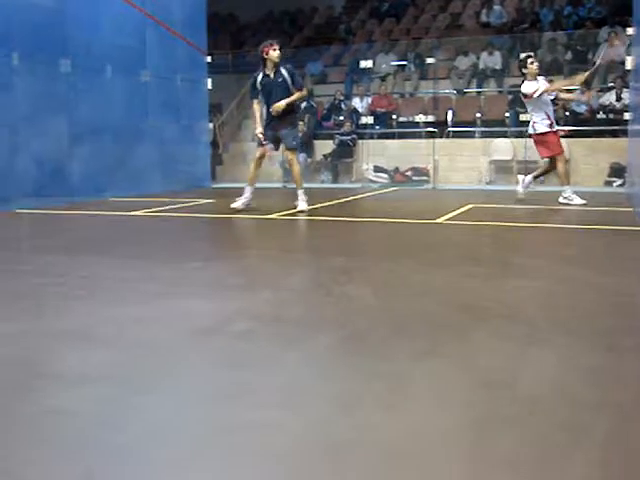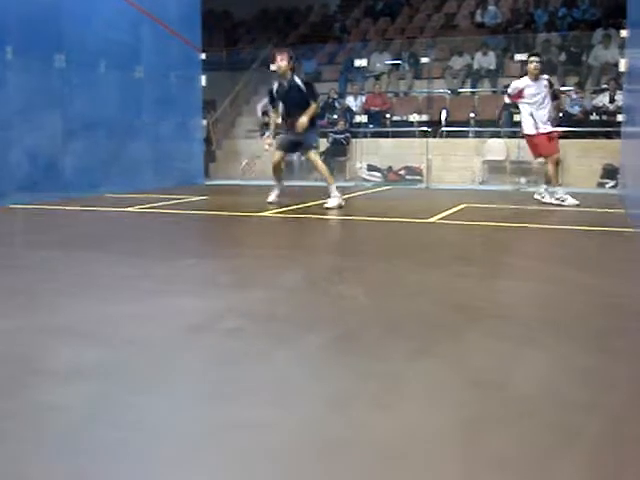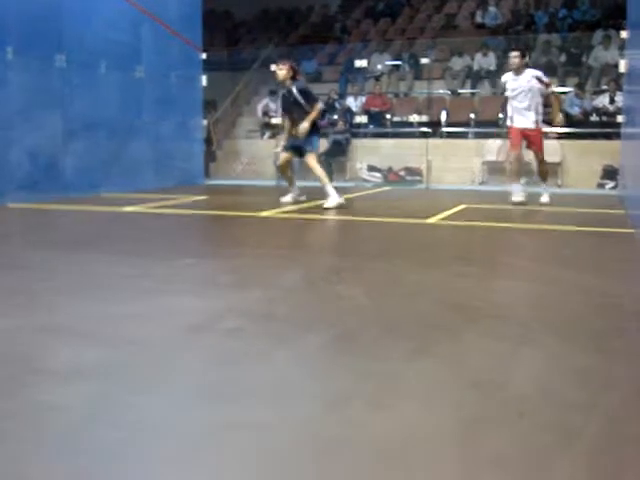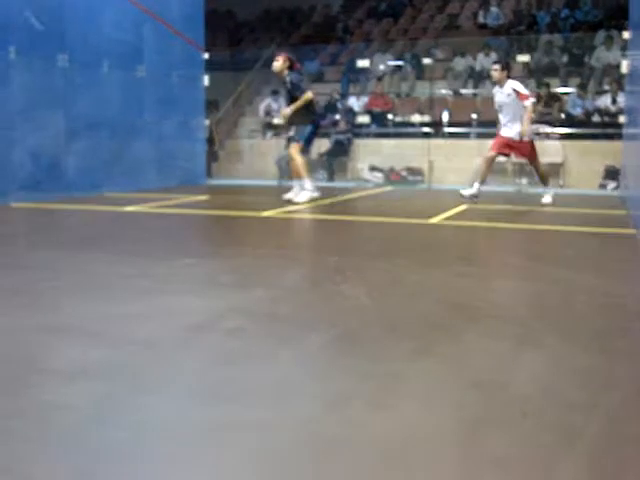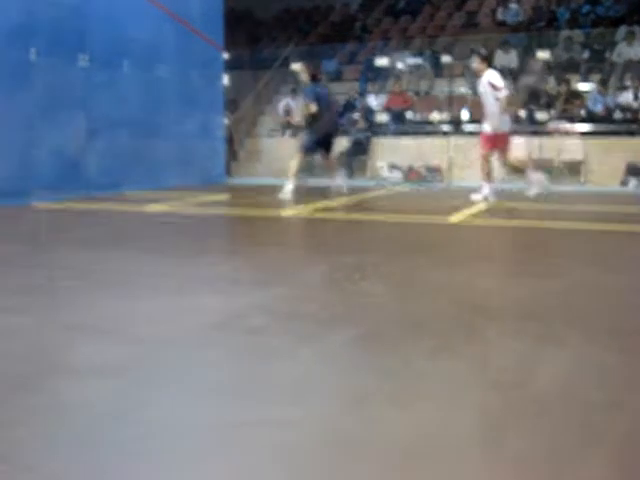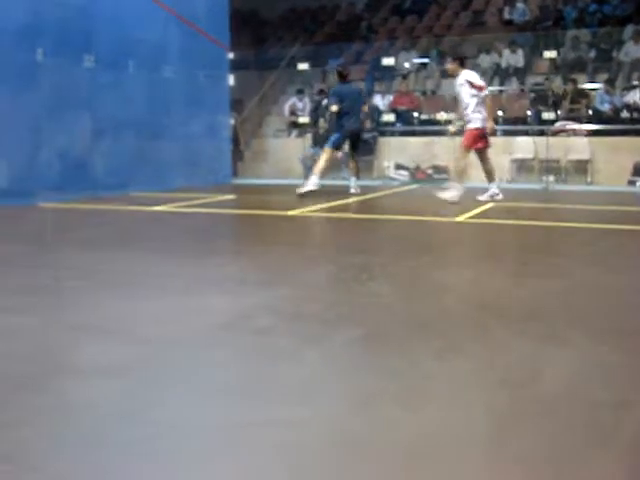
dt=0.2s
person 1, frame 1
left shoulder: (541, 80)
right shoulder: (526, 88)
left elbow: (557, 95)
right elbow: (550, 89)
left wrist: (578, 97)
right wrist: (573, 81)
left hip: (547, 127)
right hip: (542, 128)
left knee: (553, 162)
right knee: (561, 159)
left ankle: (527, 179)
right ankle: (566, 194)
person 1, frame 2
left shoulder: (546, 80)
right shoulder: (518, 85)
left elbow: (555, 95)
right elbow: (508, 100)
left hip: (548, 127)
right hip: (533, 130)
left knee: (556, 160)
right knee: (552, 159)
left ankle: (542, 191)
right ankle: (558, 195)
person 1, frame 3
left shoulder: (535, 75)
right shoulder: (506, 79)
left elbow: (551, 93)
left wrist: (557, 113)
left hip: (533, 124)
right hip: (515, 124)
left knee: (540, 158)
right knee: (515, 155)
left ankle: (544, 190)
right ankle: (517, 190)
person 1, frame 4
left shoulder: (515, 87)
right shoulder: (496, 91)
left elbow: (529, 105)
left wrist: (526, 124)
left hip: (521, 134)
right hip: (505, 133)
left knee: (535, 165)
right knee: (489, 158)
left ankle: (548, 192)
right ankle: (476, 189)
person 1, frame 5
left shoulder: (491, 77)
right shoulder: (482, 80)
left elbow: (504, 97)
left wrist: (498, 117)
left hip: (499, 126)
right hip: (489, 126)
left knee: (504, 160)
right knee: (484, 155)
left ankle: (533, 175)
right ankle: (486, 190)
person 1, frame 6
left shoulder: (469, 77)
right shoulder: (459, 80)
left elbow: (486, 96)
left wrist: (489, 120)
right wrist: (456, 124)
left hip: (477, 123)
right hip: (472, 124)
left knee: (462, 153)
right knee: (483, 157)
left ankle: (457, 189)
right ankle: (494, 190)
person 2, frame 1
left shoulder: (287, 72)
right shoulder: (258, 78)
left elbow: (303, 92)
right elbow: (256, 103)
left wrist: (285, 102)
right wrist: (258, 126)
left hip: (288, 122)
right hip: (270, 124)
left knee: (291, 158)
right knee: (258, 157)
left ankle: (301, 198)
right ankle: (246, 196)
person 2, frame 2
left shoulder: (302, 82)
right shoulder: (275, 88)
left elbow: (315, 103)
right elbow: (274, 112)
left wrist: (305, 118)
right wrist: (270, 135)
left hip: (307, 127)
right hip: (289, 129)
left knee: (313, 158)
right knee: (276, 161)
left ankle: (335, 195)
right ankle: (278, 189)
person 2, frame 3
left shoulder: (300, 88)
right shoulder: (284, 96)
left elbow: (319, 106)
left wrist: (307, 123)
right wrist: (284, 139)
left hip: (309, 132)
right hip: (296, 134)
left knee: (311, 161)
right knee: (281, 162)
left ankle: (333, 196)
right ankle: (295, 192)
person 2, frame 4
left shoulder: (292, 79)
right shoulder: (288, 80)
left elbow: (309, 95)
left wrist: (291, 109)
right wrist: (294, 126)
left hip: (308, 121)
right hip: (301, 123)
left knee: (294, 152)
right knee: (294, 154)
left ankle: (309, 188)
right ankle: (298, 189)
person 2, frame 5
left shoulder: (309, 90)
right shoulder: (324, 89)
left elbow: (312, 109)
right elbow: (335, 108)
left wrist: (304, 115)
left hip: (318, 129)
right hip: (330, 128)
left knee: (300, 157)
right knee: (327, 156)
left ankle: (289, 188)
right ankle: (340, 181)
person 2, frame 6
left shoulder: (335, 90)
right shoulder: (358, 90)
left elbow: (334, 109)
right elbow: (364, 109)
left hip: (342, 127)
right hip: (357, 127)
left knee: (326, 154)
right knee: (353, 157)
left ankle: (312, 183)
right ankle: (354, 185)
